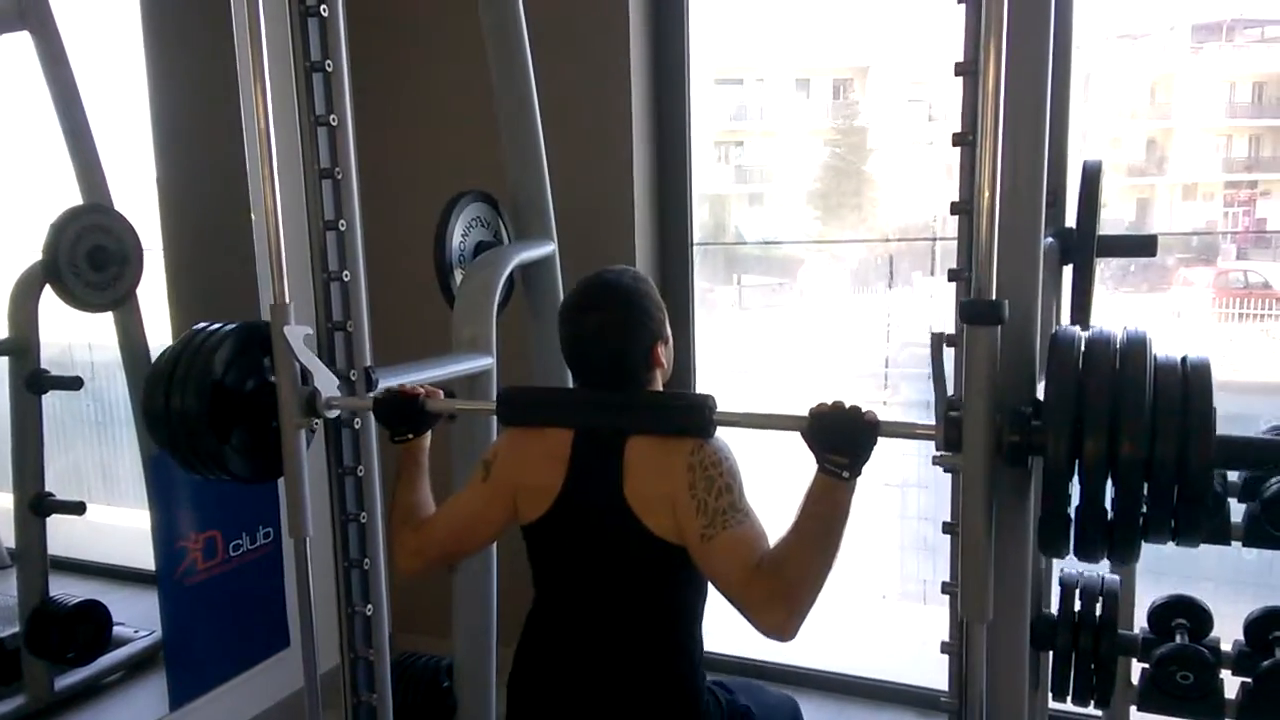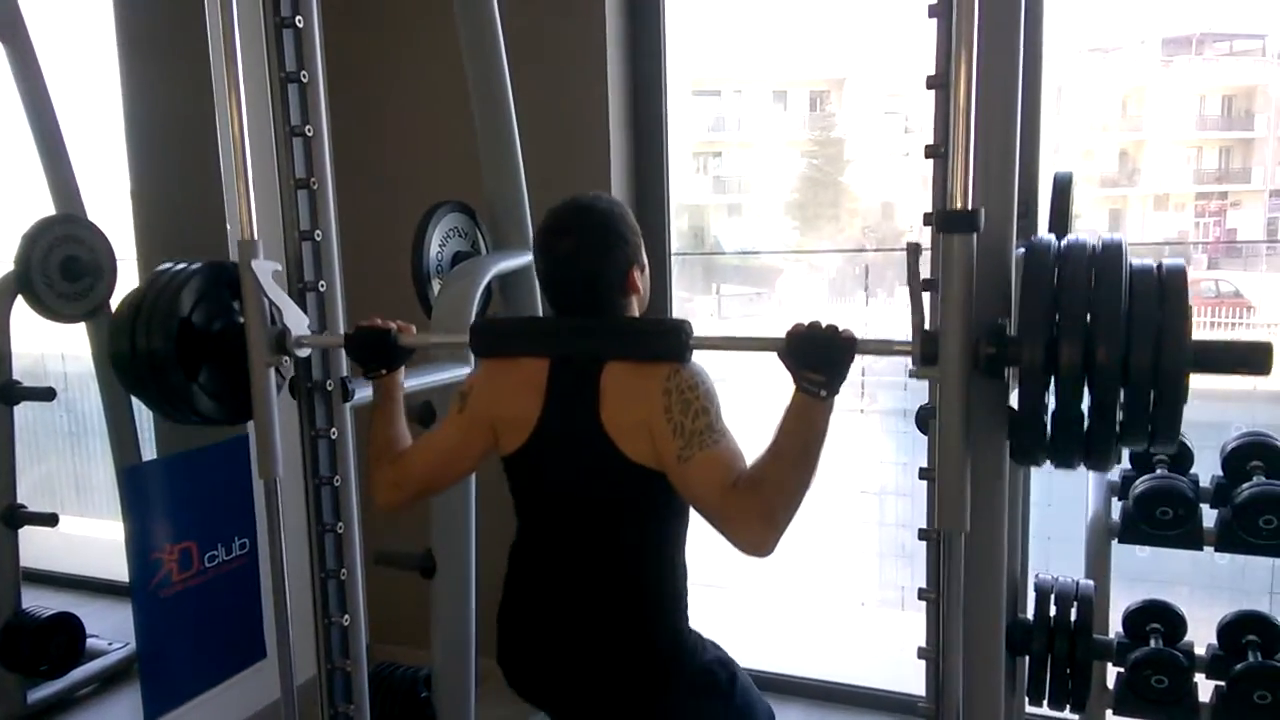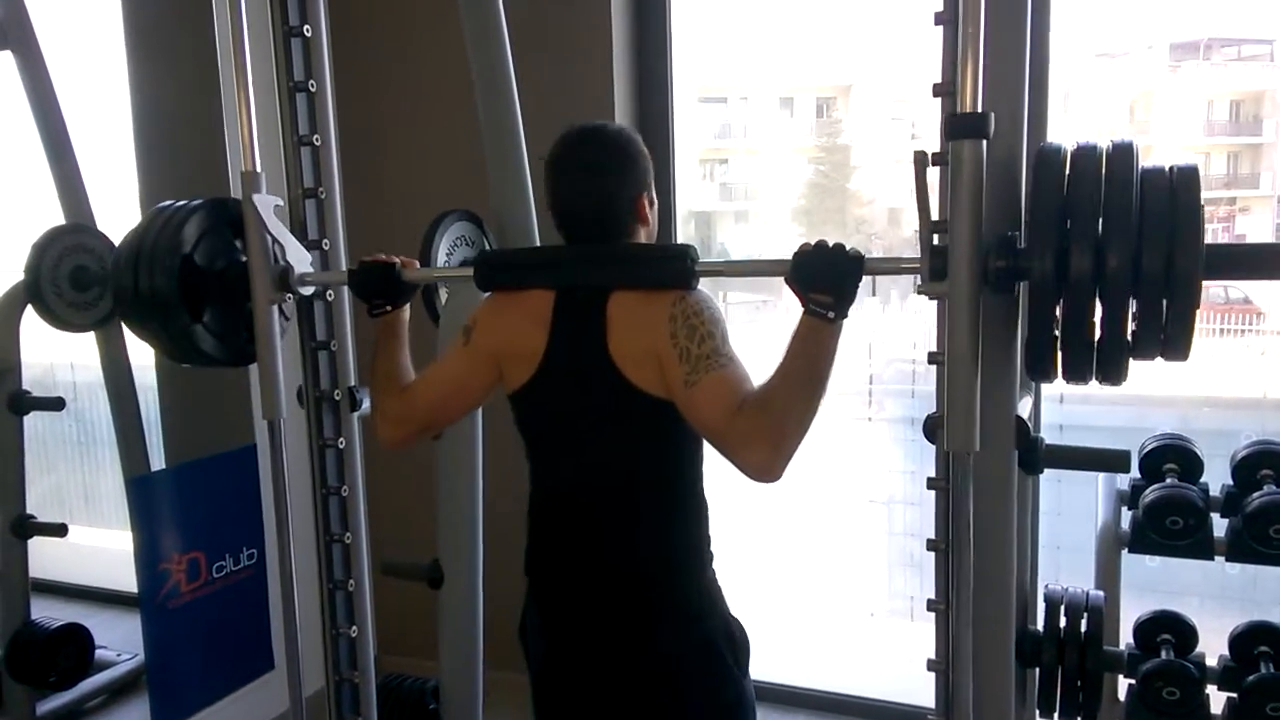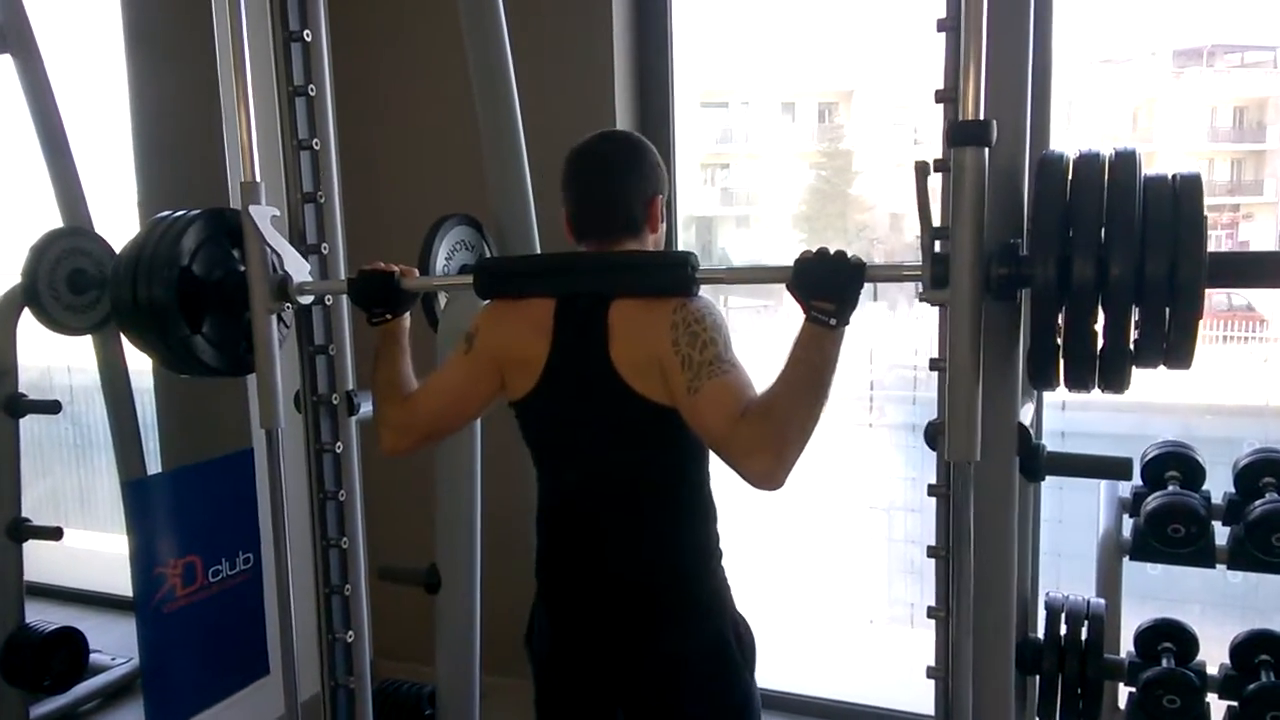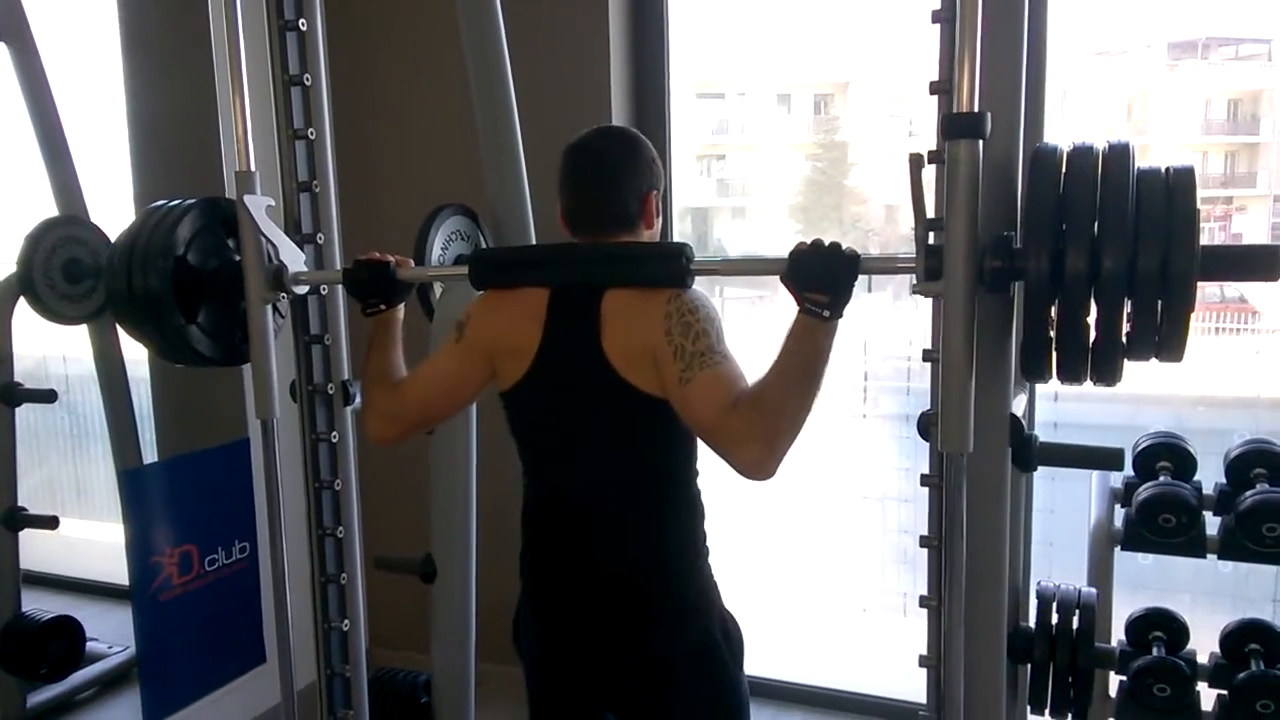
dt=0.3s
person 1, frame 1
left shoulder: (527, 448)
right shoulder: (686, 458)
left elbow: (414, 552)
right elbow: (776, 610)
left wrist: (414, 439)
right wrist: (836, 472)
person 1, frame 2
left shoulder: (503, 378)
right shoulder: (662, 382)
left elbow: (393, 484)
right elbow: (752, 525)
left wrist: (387, 372)
right wrist: (813, 391)
left hip: (531, 650)
right hip: (638, 662)
person 1, frame 3
left shoulder: (509, 312)
right shoulder: (669, 310)
left elbow: (397, 420)
right elbow: (761, 450)
left wrist: (391, 312)
right wrist: (822, 313)
left hip: (558, 605)
right hip: (668, 610)
person 1, frame 4
left shoulder: (511, 321)
right shoulder: (672, 317)
left elbow: (400, 428)
right elbow: (762, 456)
left wrist: (392, 321)
right wrist: (824, 319)
left hip: (568, 613)
right hip: (678, 618)
person 1, frame 5
left shoulder: (504, 309)
right shoulder: (665, 308)
left elbow: (386, 418)
right elbow: (753, 447)
left wrist: (386, 310)
right wrist: (817, 313)
left hip: (552, 605)
right hip: (663, 610)
